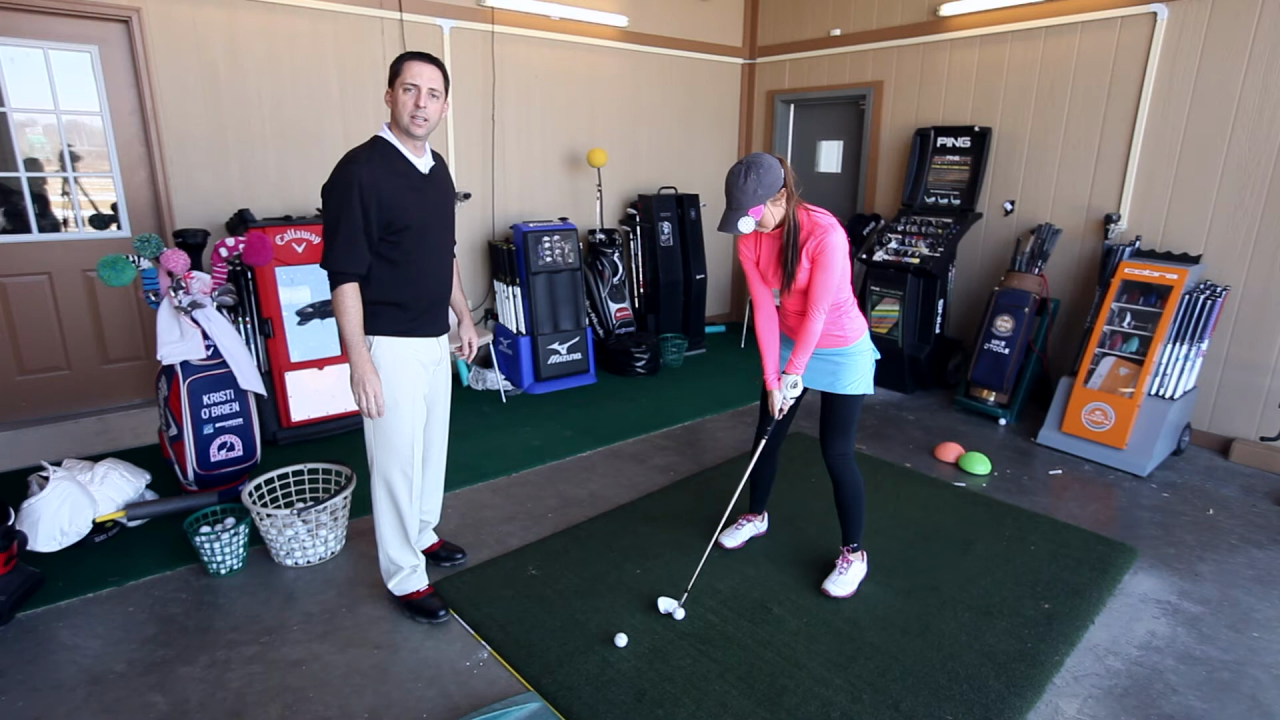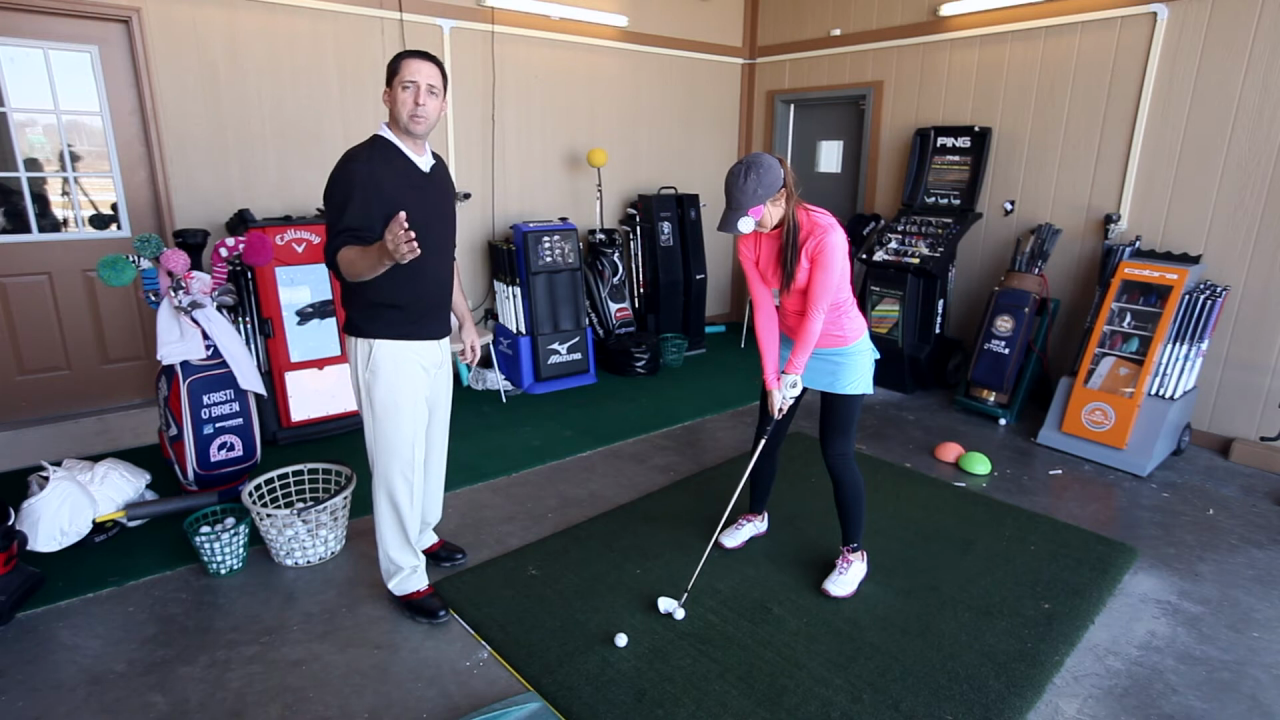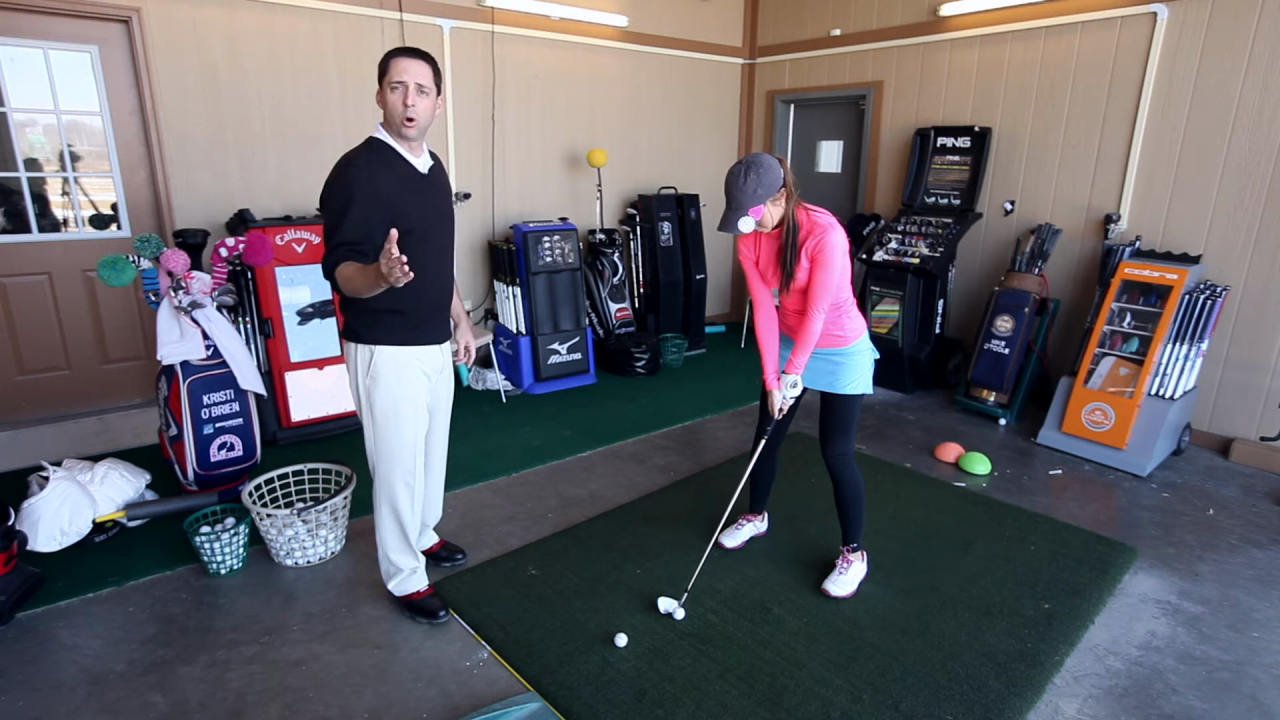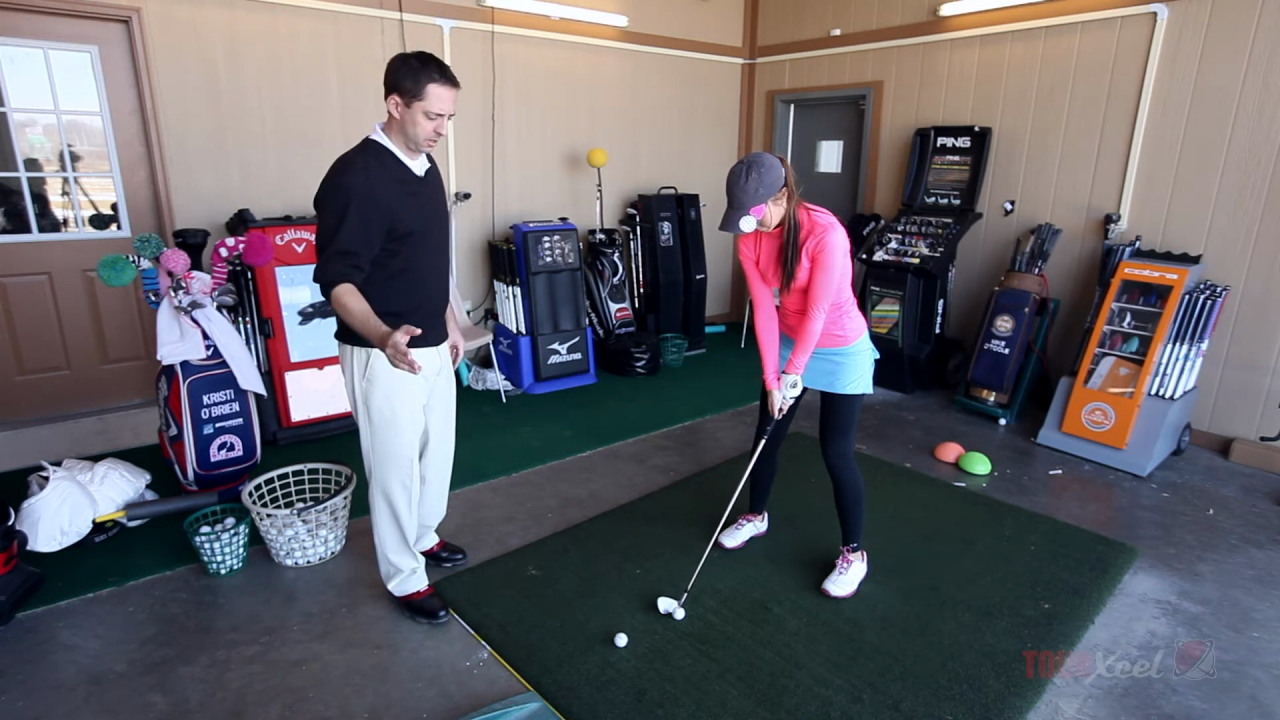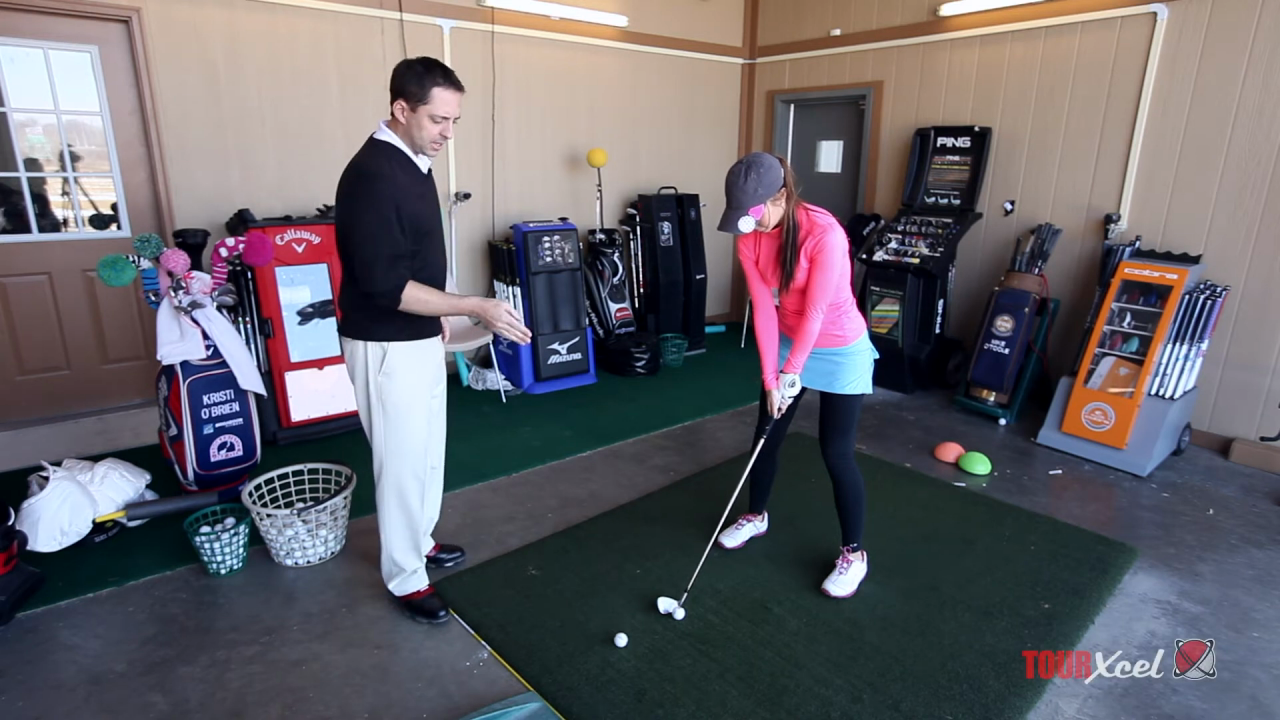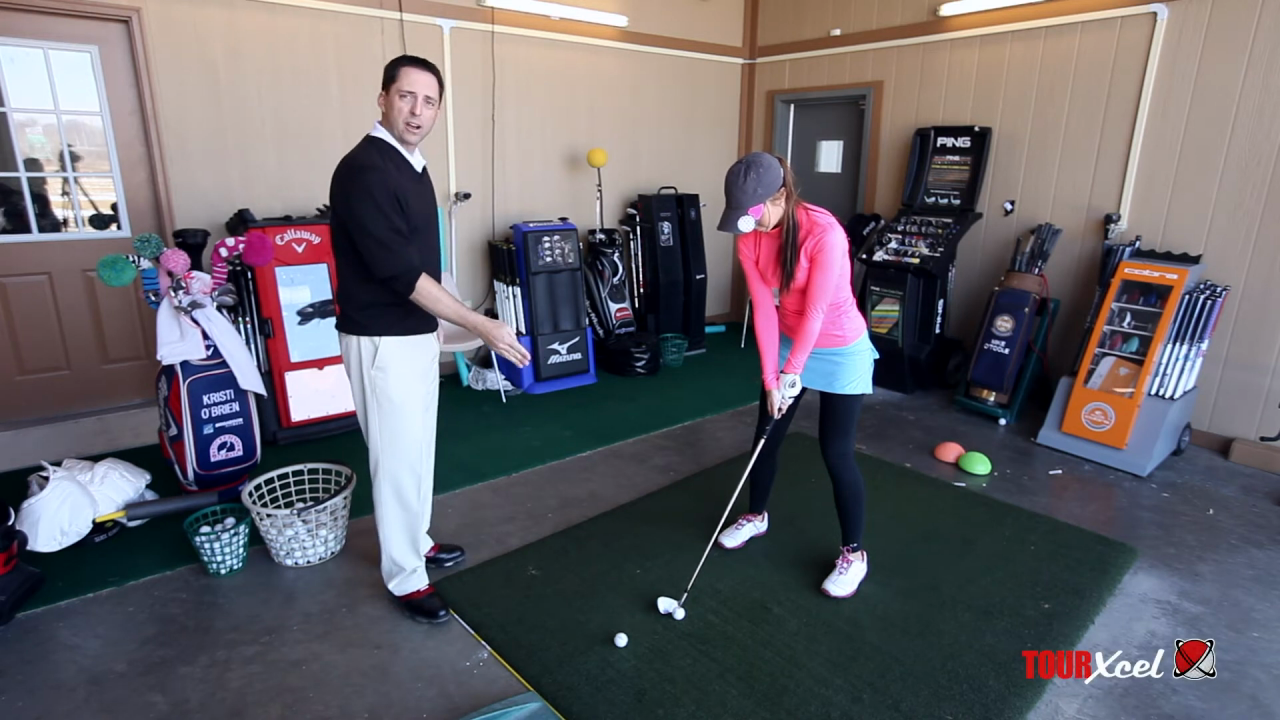
dt=0.7s
person 1, frame 1
left shoulder: (438, 169)
right shoulder: (360, 170)
right elbow: (343, 275)
left wrist: (464, 316)
right wrist: (359, 361)
left hip: (433, 339)
right hip: (388, 344)
left knee: (430, 448)
right knee: (397, 460)
left ankle: (423, 534)
right ankle: (405, 577)
person 1, frame 2
left shoulder: (436, 168)
right shoulder: (361, 166)
right elbow: (342, 259)
left wrist: (465, 318)
right wrist: (384, 252)
left hip: (434, 340)
right hip: (386, 346)
left knee: (430, 450)
right knee: (398, 462)
left ankle: (421, 534)
right ankle: (404, 576)
person 1, frame 3
left shoulder: (433, 168)
right shoulder: (359, 171)
right elbow: (340, 271)
left wrist: (460, 319)
right wrist: (380, 275)
left hip: (434, 344)
right hip: (386, 352)
left knee: (431, 453)
right knee: (399, 466)
left ankle: (423, 535)
right ankle: (405, 578)
person 1, frame 4
left shoulder: (427, 167)
right shoulder: (355, 176)
right elbow: (336, 279)
left wrist: (450, 322)
right wrist: (382, 337)
left hip: (432, 347)
right hip: (382, 357)
left knee: (437, 454)
right knee: (396, 467)
left ankle: (423, 536)
right ankle: (404, 578)
person 1, frame 5
left shoulder: (414, 162)
right shoulder: (372, 176)
right elbow: (386, 286)
left wrist: (442, 319)
right wrist: (477, 307)
left hip: (421, 338)
right hip: (387, 347)
left knee: (427, 452)
right knee: (403, 461)
left ankle: (418, 540)
right ankle: (405, 577)
person 1, frame 6
left shoulder: (412, 165)
right shoulder: (364, 171)
right elbow: (400, 271)
left wrist: (437, 326)
right wrist: (481, 325)
left hip: (417, 333)
right hip: (382, 342)
left knee: (418, 450)
right knee: (398, 458)
left ankle: (414, 540)
right ankle: (405, 577)
person 2, frame 1
left shoulder: (825, 234)
right shoulder: (749, 238)
left elbow: (817, 312)
right elbow: (764, 308)
left wrist: (794, 375)
right wrist: (772, 380)
left hip: (841, 351)
right hip: (790, 343)
left knee: (836, 452)
right knee: (766, 436)
left ankle: (853, 554)
right ankle: (756, 516)
person 2, frame 2
left shoulder: (825, 234)
right shoulder: (749, 238)
left elbow: (816, 312)
right elbow: (764, 307)
left wrist: (792, 374)
right wrist: (772, 379)
left hip: (841, 351)
right hip: (789, 343)
left knee: (836, 452)
right knee: (767, 435)
left ankle: (854, 554)
right ankle: (756, 516)
person 2, frame 3
left shoulder: (824, 233)
right shoulder: (749, 238)
left elbow: (817, 311)
right elbow: (764, 307)
left wrist: (793, 374)
right wrist: (772, 379)
left hip: (840, 351)
right hip: (789, 342)
left knee: (836, 452)
right knee: (766, 435)
left ankle: (854, 554)
right ankle: (756, 516)
person 2, frame 4
left shoulder: (825, 233)
right shoulder: (749, 236)
left elbow: (817, 311)
right elbow: (763, 307)
left wrist: (793, 374)
right wrist: (772, 379)
left hip: (840, 351)
right hip: (788, 342)
left knee: (836, 453)
right knee: (767, 436)
left ankle: (854, 554)
right ankle: (756, 516)
person 2, frame 5
left shoulder: (824, 233)
right shoulder: (749, 237)
left elbow: (815, 311)
right elbow: (763, 307)
left wrist: (791, 374)
right wrist: (771, 379)
left hip: (840, 351)
right hip: (788, 342)
left knee: (836, 452)
right knee: (766, 436)
left ankle: (853, 554)
right ankle: (756, 516)
person 2, frame 6
left shoulder: (824, 233)
right shoulder: (749, 236)
left elbow: (815, 311)
right elbow: (763, 307)
left wrist: (792, 374)
right wrist: (771, 380)
left hip: (840, 351)
right hip: (788, 343)
left knee: (836, 452)
right knee: (766, 436)
left ankle: (854, 554)
right ankle: (756, 516)
